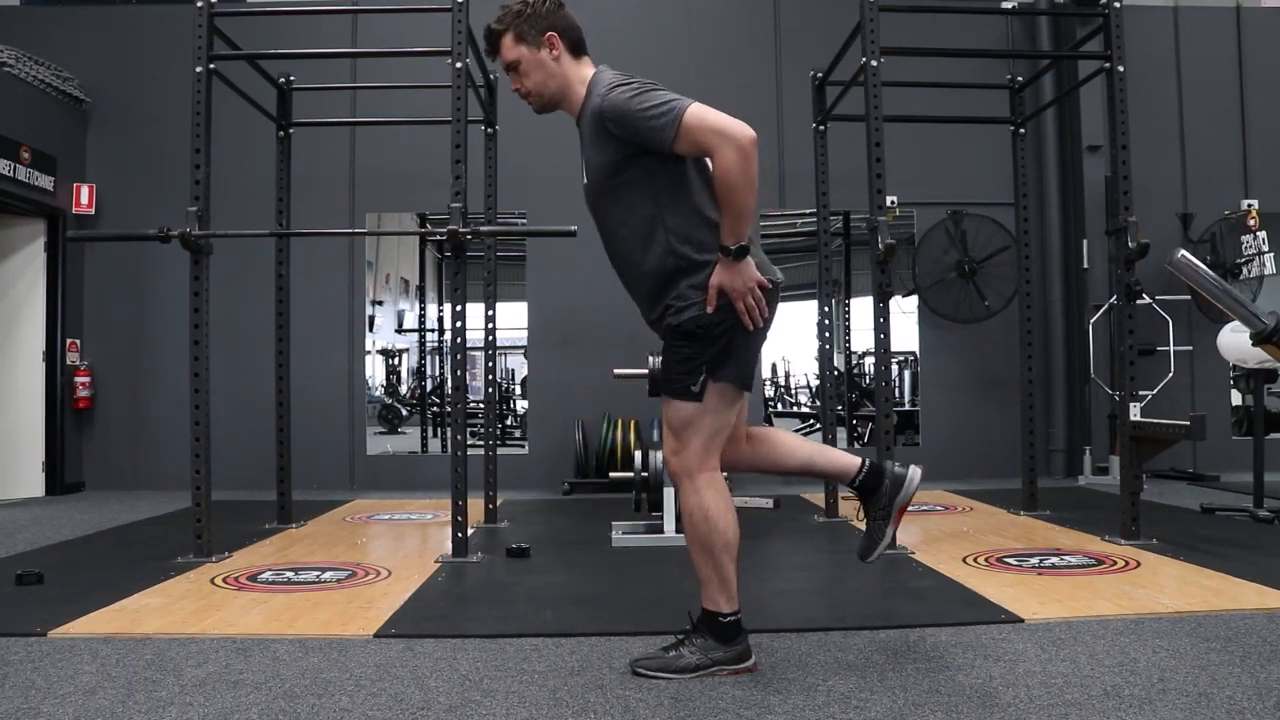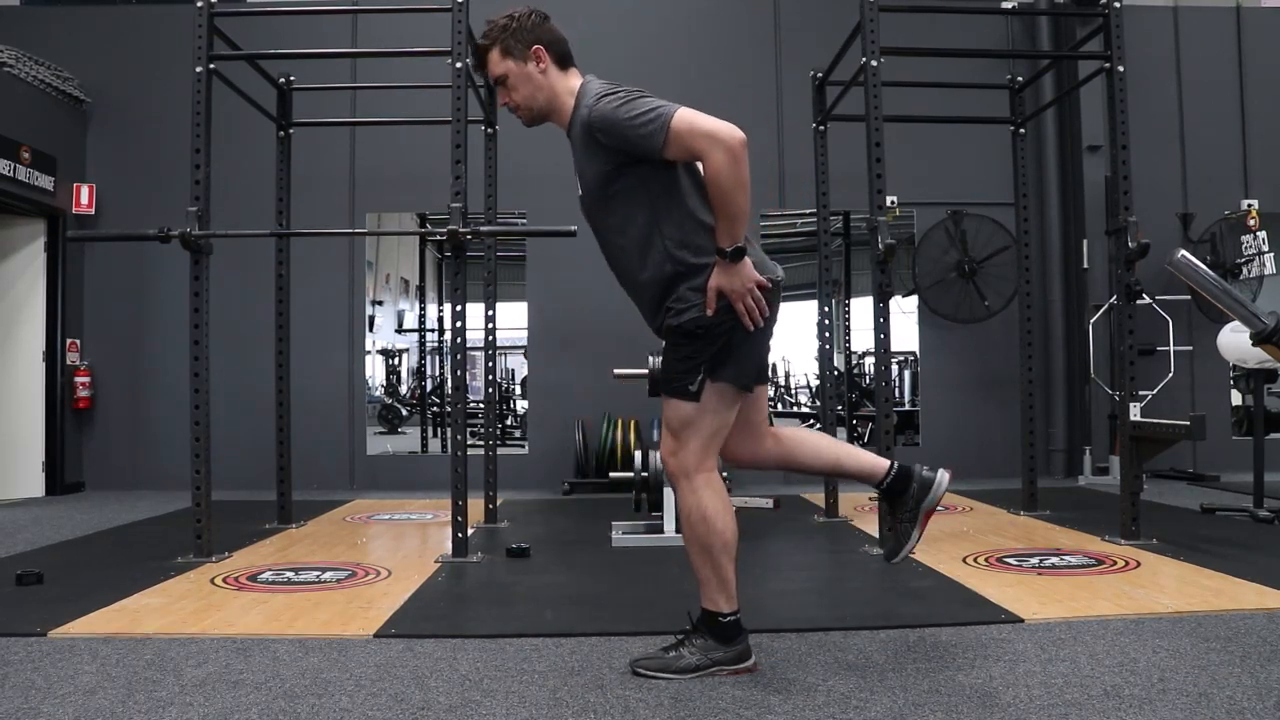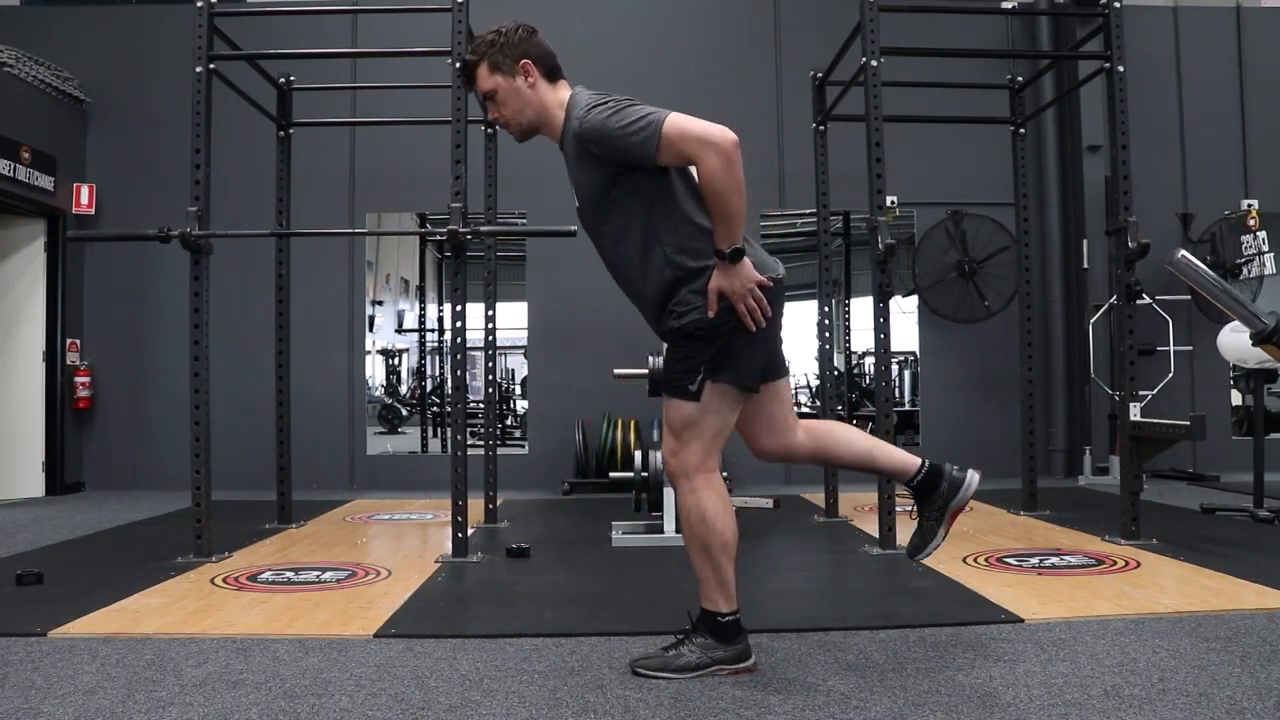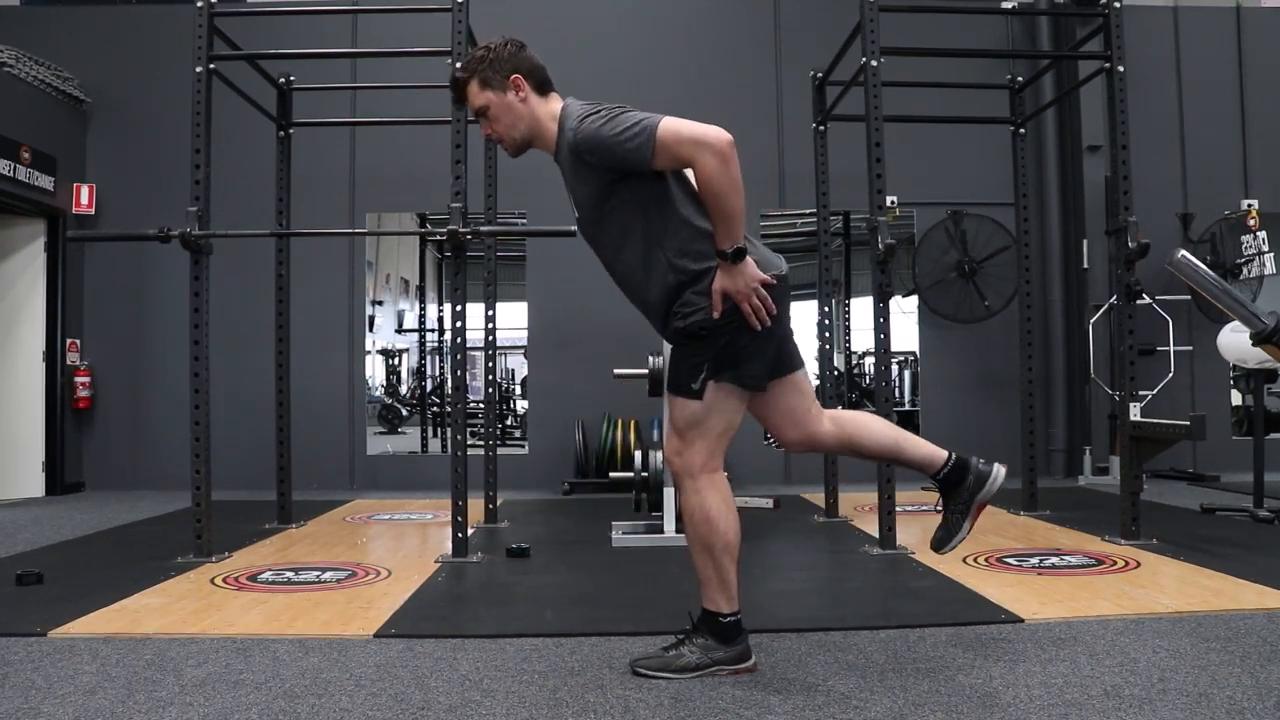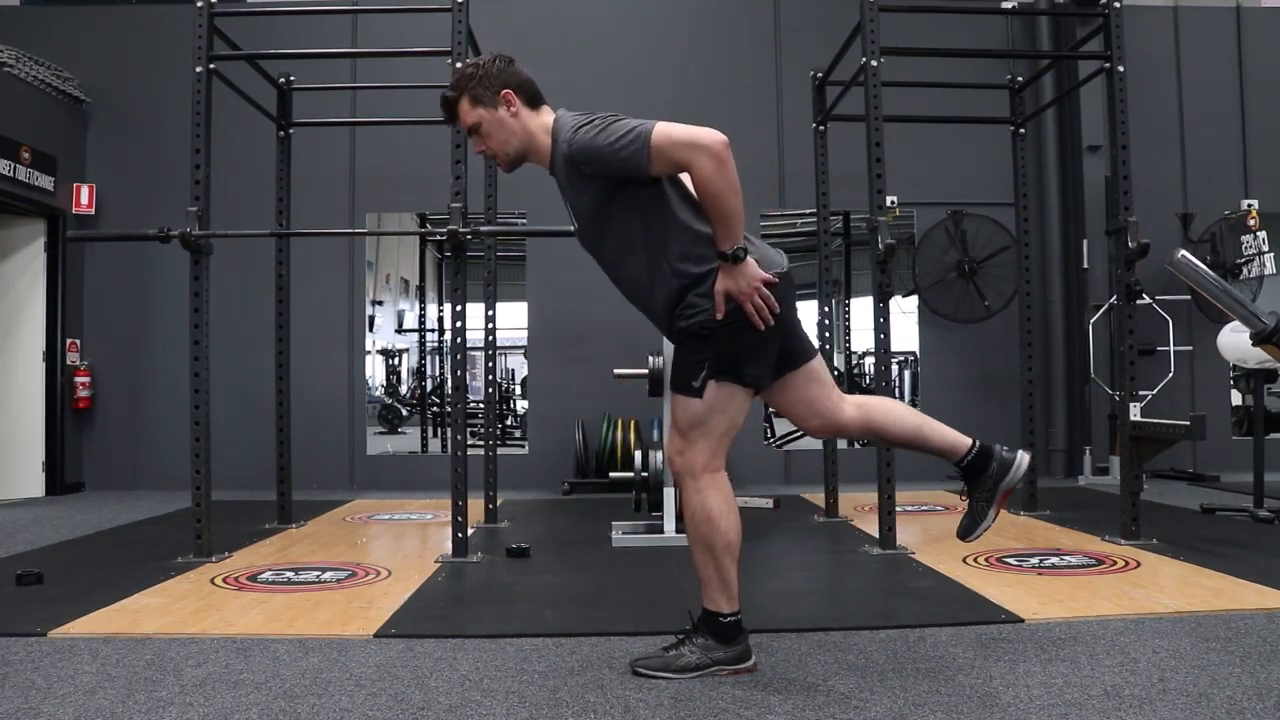
dt=0.2s
person 1, frame 1
left shoulder: (614, 101)
right shoulder: (596, 115)
left elbow: (735, 140)
right elbow: (700, 165)
left wrist: (735, 255)
left hip: (714, 298)
right hip: (701, 299)
left knee: (689, 461)
right knee: (721, 446)
left ankle: (722, 635)
right ankle: (873, 478)
person 1, frame 2
left shoulder: (603, 111)
right shoulder: (589, 124)
left elbow: (724, 142)
right elbow: (696, 167)
left wrist: (730, 256)
left hip: (715, 297)
right hip: (710, 299)
left knee: (688, 462)
right knee: (747, 445)
left ankle: (722, 635)
right ankle: (902, 481)
person 1, frame 3
left shoulder: (594, 120)
right shoulder: (584, 134)
left elbow: (716, 144)
right elbow: (686, 169)
left wrist: (730, 257)
left hip: (717, 299)
right hip: (718, 300)
left knee: (689, 463)
right knee: (779, 439)
left ankle: (722, 635)
right ankle: (933, 479)
person 1, frame 4
left shoulder: (588, 130)
right shoulder: (579, 144)
left elbow: (712, 145)
right elbow: (685, 173)
left wrist: (732, 257)
left hip: (719, 298)
right hip: (730, 297)
left knee: (693, 462)
right knee: (808, 429)
left ankle: (722, 635)
right ankle: (960, 473)
person 1, frame 5
left shoulder: (583, 140)
right shoulder: (574, 156)
left elbow: (707, 148)
right elbow: (684, 178)
left wrist: (731, 257)
left hip: (723, 298)
right hip: (737, 296)
left knee: (694, 461)
right knee: (833, 415)
left ankle: (722, 633)
right ankle: (983, 460)
